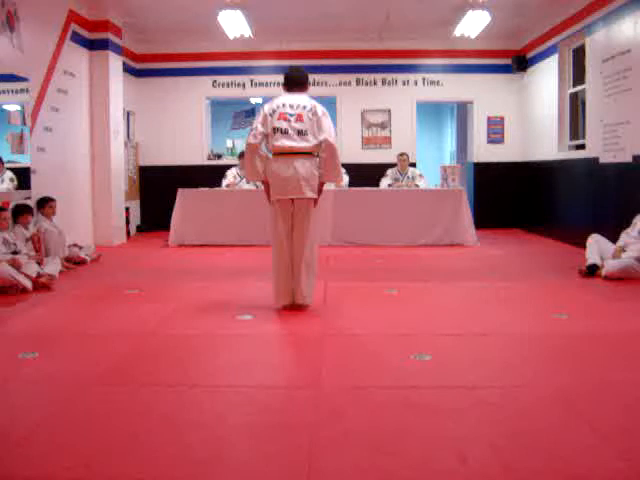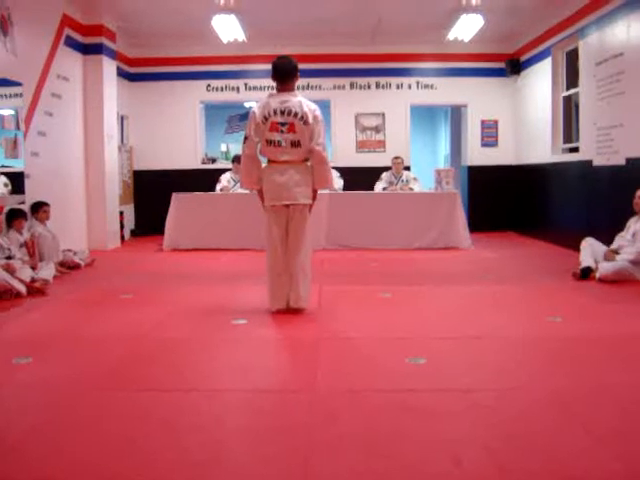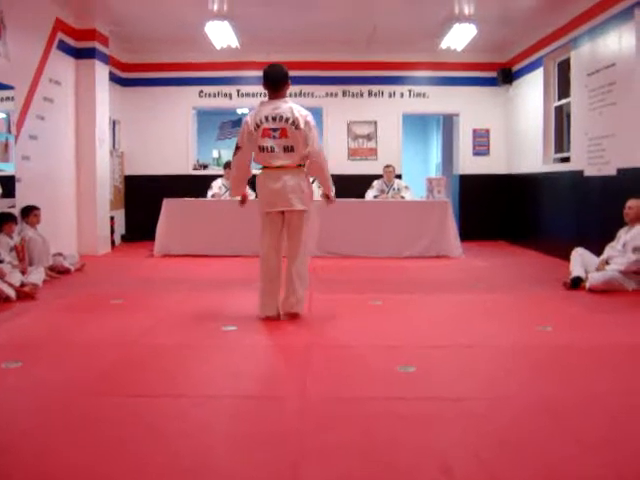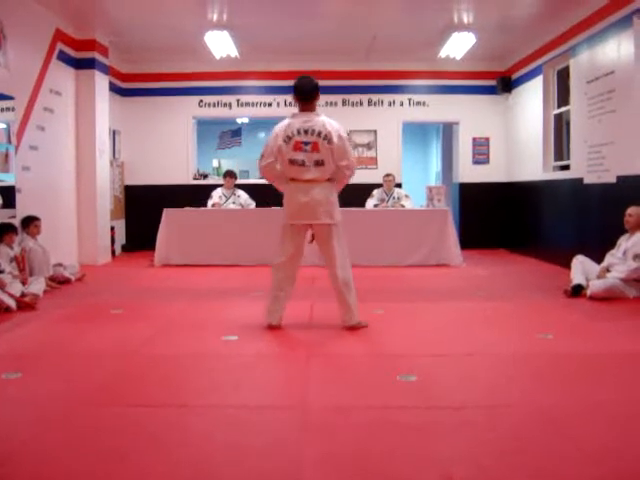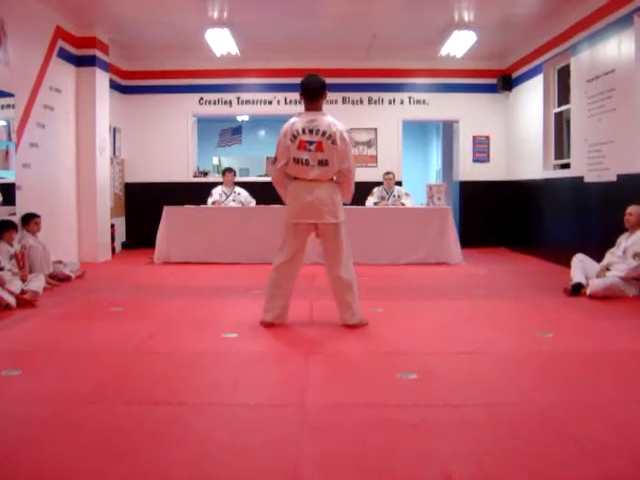
dt=0.5s
person 1, frame 1
left shoulder: (270, 107)
right shoulder: (316, 108)
left elbow: (253, 143)
right elbow: (329, 144)
left wrist: (263, 178)
right wrist: (325, 179)
left hip: (278, 171)
right hip: (306, 171)
left knee: (281, 239)
right knee: (304, 239)
left ankle: (284, 298)
right ankle: (302, 296)
person 1, frame 2
left shoulder: (259, 109)
right shoulder: (310, 109)
left elbow: (249, 151)
right elbow: (318, 152)
left wrist: (256, 185)
right wrist: (317, 186)
left hip: (273, 179)
right hip: (300, 178)
left knee: (275, 244)
right knee: (299, 243)
left ankle: (278, 301)
right ankle: (298, 300)
person 1, frame 3
left shoulder: (253, 117)
right shoulder: (301, 114)
left elbow: (241, 157)
right elbow: (315, 155)
left wrist: (240, 190)
right wrist: (327, 187)
left hip: (268, 183)
right hip: (296, 183)
left knee: (269, 250)
right knee: (297, 249)
left ankle: (269, 308)
right ankle: (293, 304)
person 1, frame 4
left shoulder: (283, 128)
right shoulder: (332, 127)
left elbow: (266, 165)
right elbow: (347, 167)
left hip: (295, 197)
right hip: (323, 197)
left knee: (286, 260)
right knee: (338, 260)
left ankle: (274, 317)
right ankle: (351, 317)
person 1, frame 5
left shoulder: (289, 127)
right shoulder: (336, 128)
left elbow: (279, 171)
right elbow: (347, 171)
right wrist: (343, 198)
left hip: (298, 197)
right hip: (327, 197)
left knee: (286, 259)
right knee: (339, 261)
left ankle: (272, 314)
right ankle: (351, 316)
